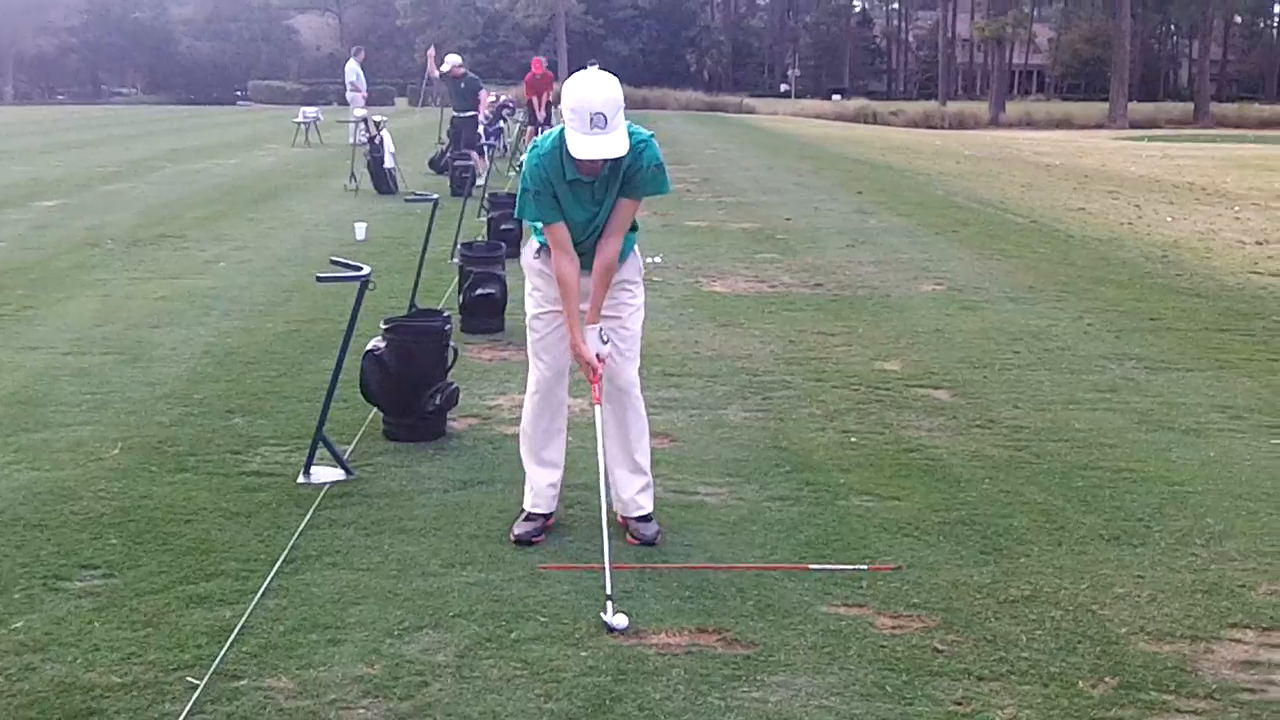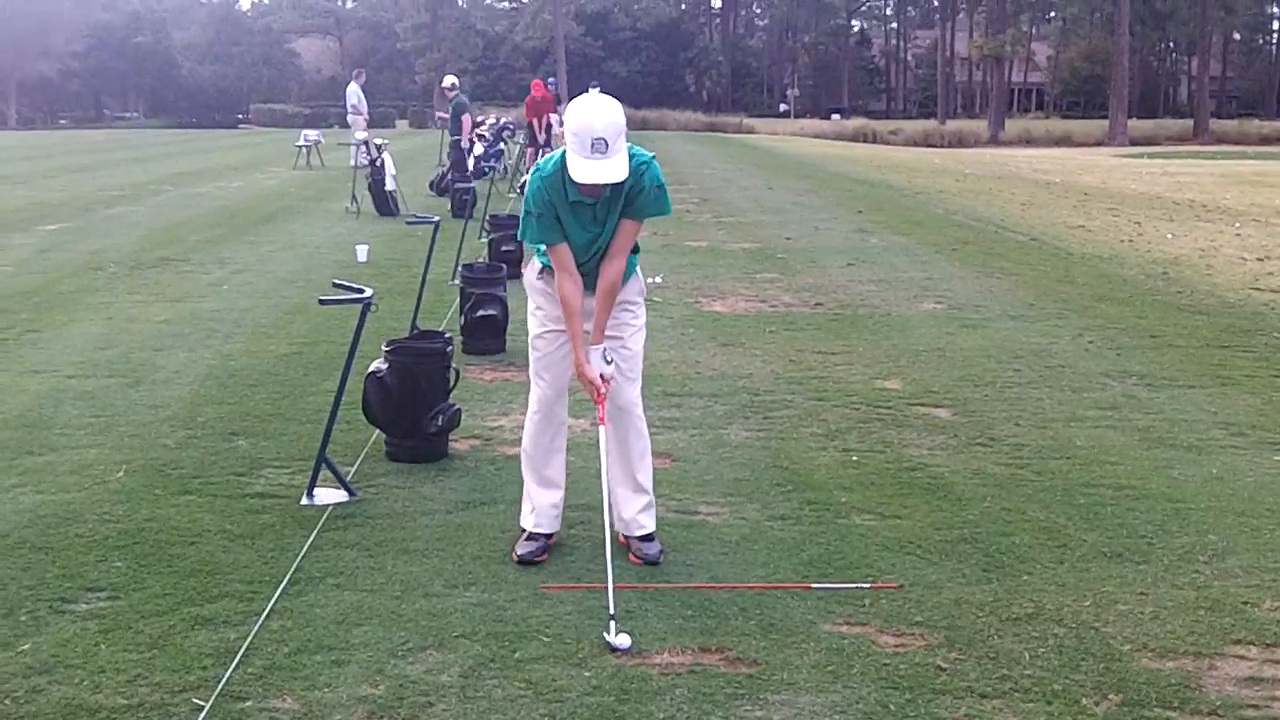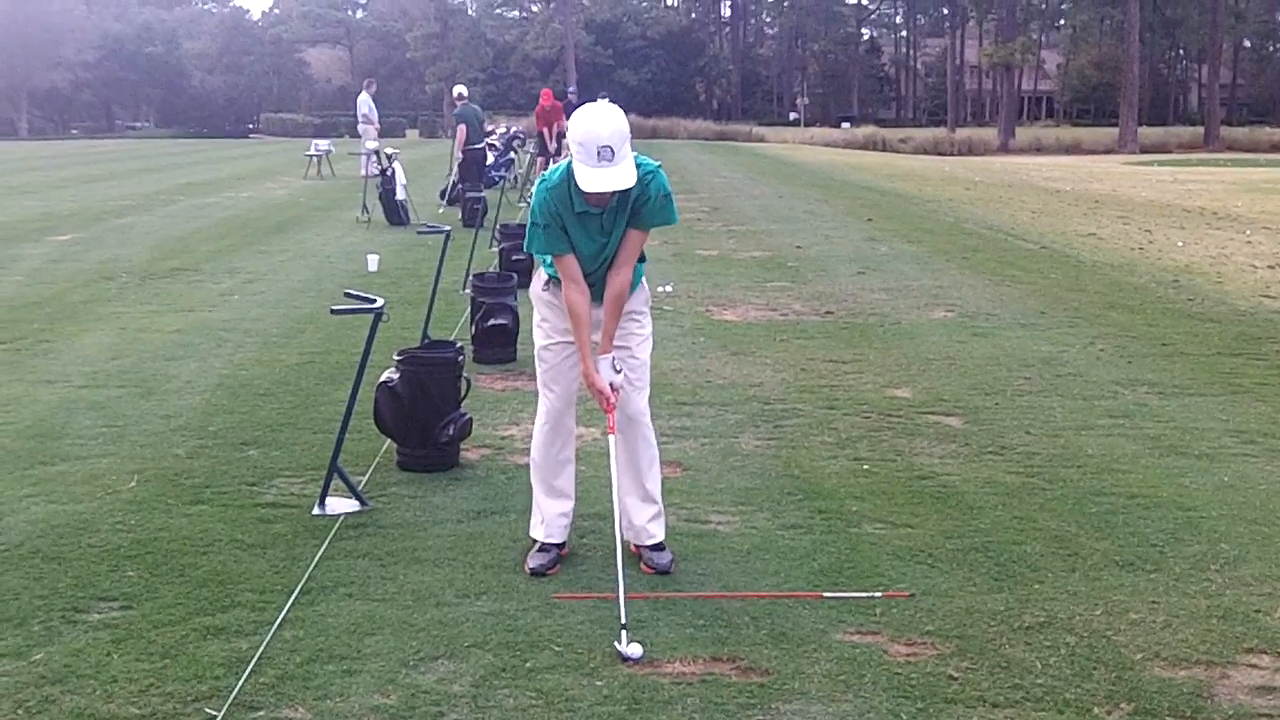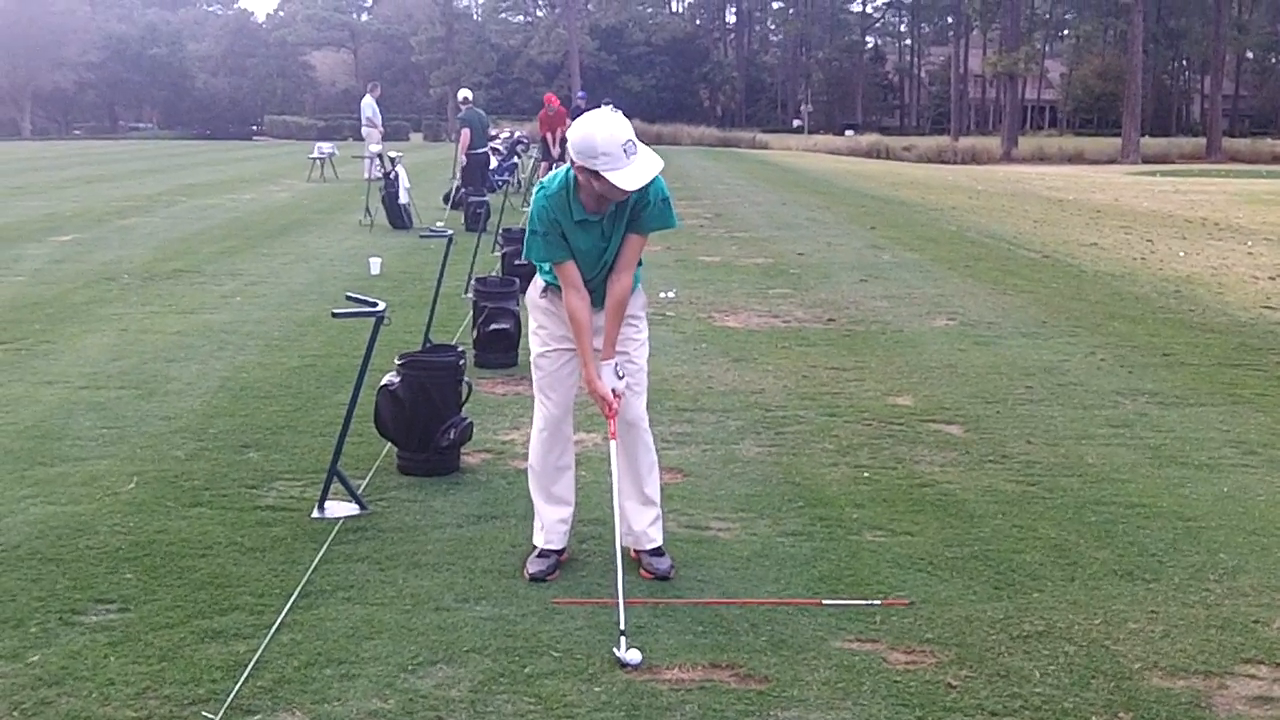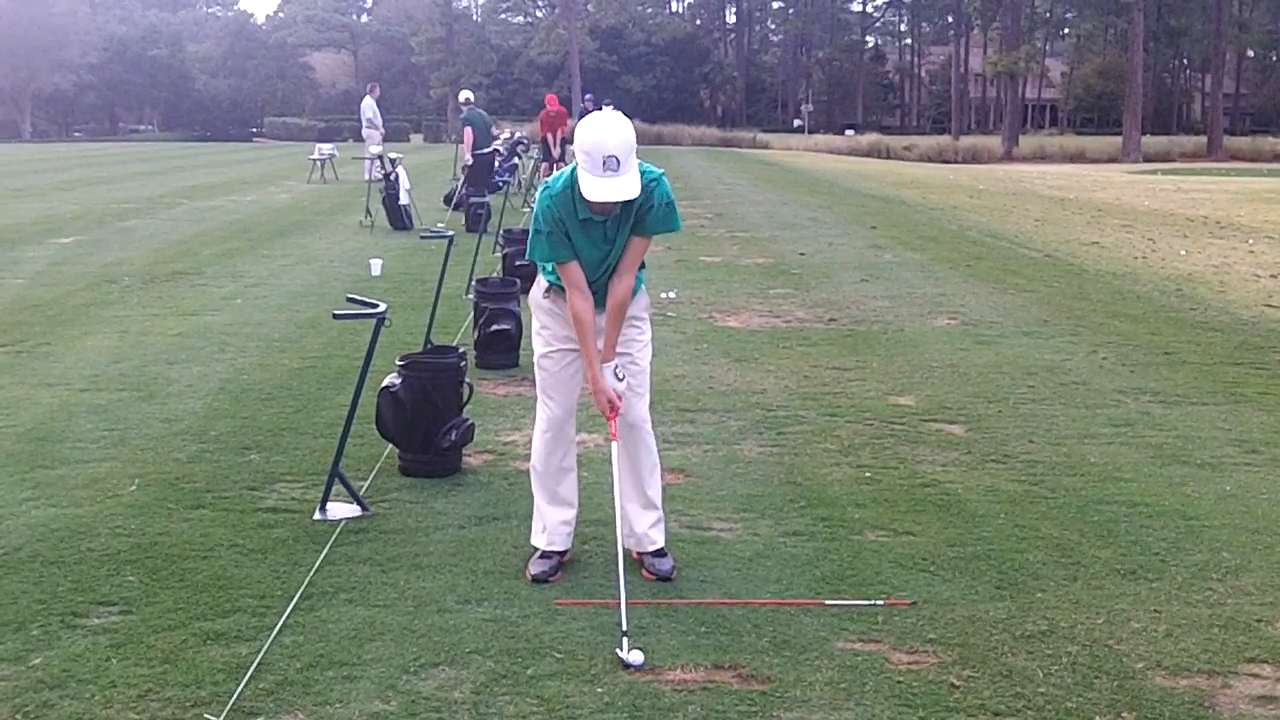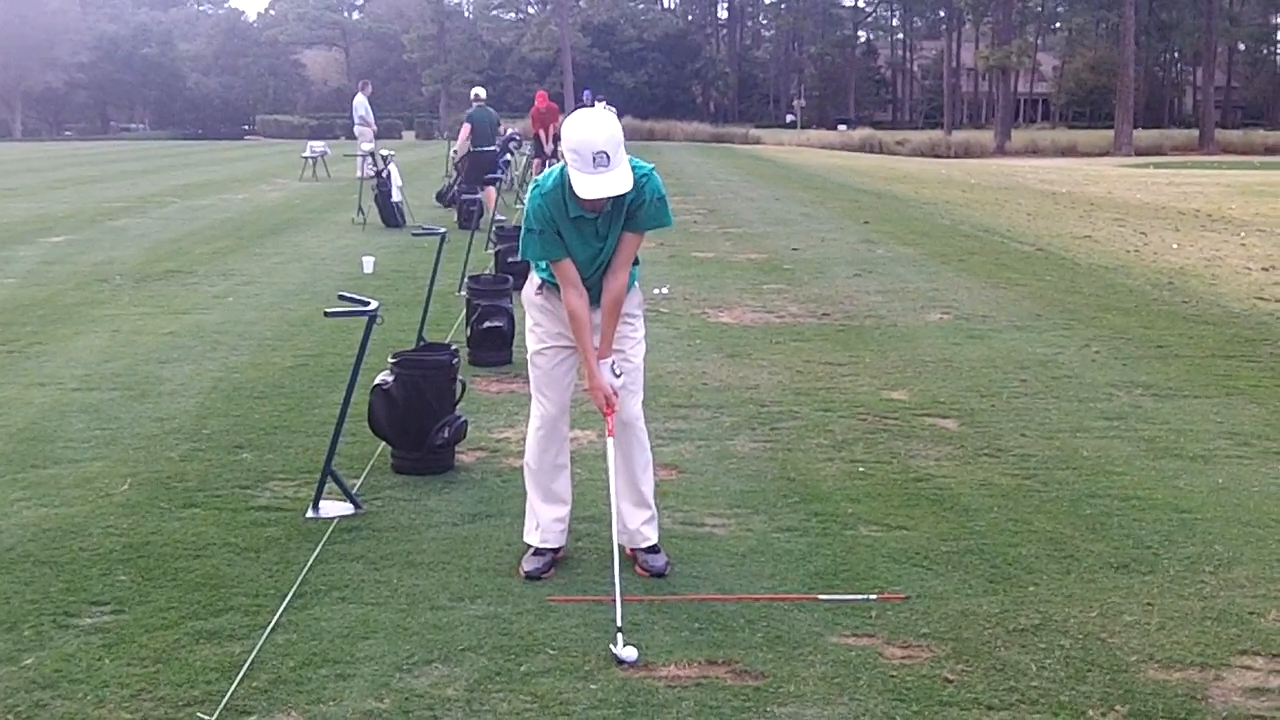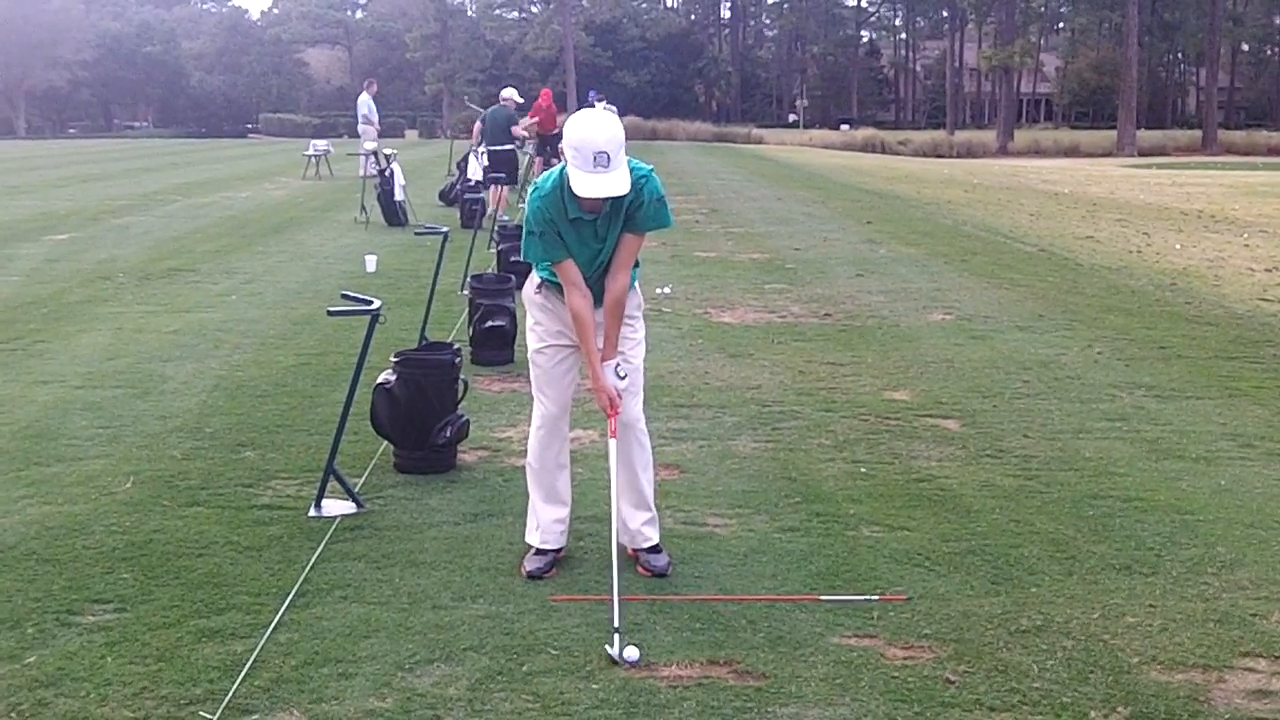
dt=0.5s
person 1, frame 1
left shoulder: (642, 151)
right shoulder: (542, 159)
left elbow: (611, 241)
right elbow: (564, 253)
left wrist: (595, 324)
right wrist: (575, 334)
left hip: (618, 269)
right hip: (550, 268)
left knee: (623, 382)
right knee: (545, 381)
left ankle: (635, 504)
right ankle: (539, 502)
person 1, frame 2
left shoulder: (643, 172)
right shoulder: (545, 181)
left elbow: (614, 262)
right elbow: (567, 273)
left wrist: (599, 341)
right wrist: (580, 355)
left hip: (620, 290)
right hip: (553, 287)
left knee: (625, 402)
right knee: (546, 399)
left ankle: (637, 524)
right ankle: (540, 522)
person 1, frame 3
left shoulder: (649, 181)
right shoulder: (550, 192)
left elbow: (620, 271)
right elbow: (574, 285)
left wrist: (608, 353)
right wrist: (588, 365)
left hip: (626, 299)
right hip: (558, 299)
left knee: (634, 411)
right knee: (554, 411)
left ankle: (647, 532)
right ankle: (550, 532)
person 1, frame 4
left shoulder: (646, 188)
right shoulder: (548, 202)
left elbow: (621, 277)
right elbow: (574, 292)
left wrist: (609, 359)
right wrist: (590, 372)
left hip: (623, 305)
right hip: (556, 303)
left knee: (633, 416)
right knee: (552, 417)
left ankle: (646, 537)
right ankle: (551, 538)
person 1, frame 5
left shoulder: (653, 188)
right shoulder: (553, 200)
left elbow: (622, 279)
right elbow: (577, 292)
left wrist: (610, 359)
right wrist: (593, 373)
left hip: (626, 306)
right hip: (559, 304)
left knee: (635, 417)
right knee: (555, 417)
left ankle: (647, 538)
right ankle: (552, 539)
person 1, frame 6
left shoulder: (643, 183)
right shoulder: (544, 197)
left elbow: (617, 274)
right elbow: (572, 289)
left wrist: (606, 354)
right wrist: (591, 369)
left hip: (619, 303)
right hip: (553, 302)
left knee: (629, 415)
right knee: (549, 416)
left ankle: (641, 534)
right ankle: (546, 537)
person 1, frame 7
left shoulder: (642, 185)
right shoulder: (544, 200)
left elbow: (618, 276)
right elbow: (576, 290)
left wrist: (611, 355)
right wrist: (595, 371)
left hip: (619, 305)
right hip: (553, 303)
left knee: (630, 417)
right knee: (549, 417)
left ankle: (642, 534)
right ankle: (547, 536)
